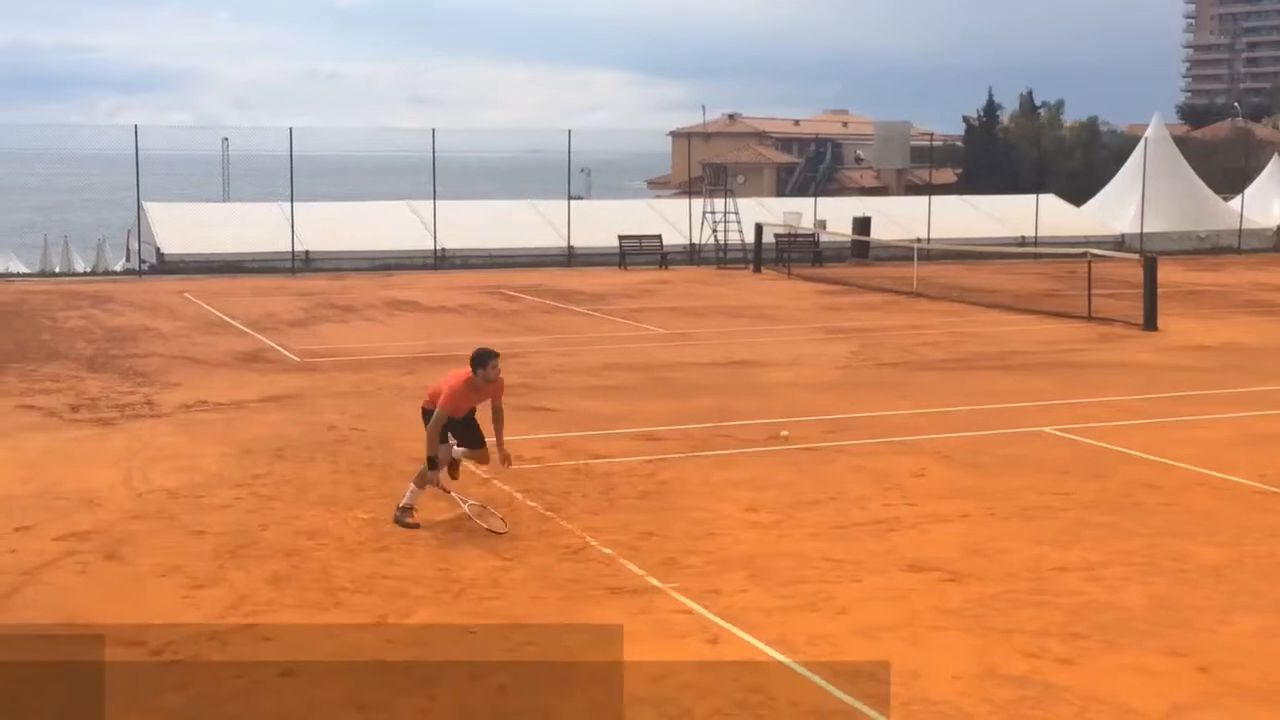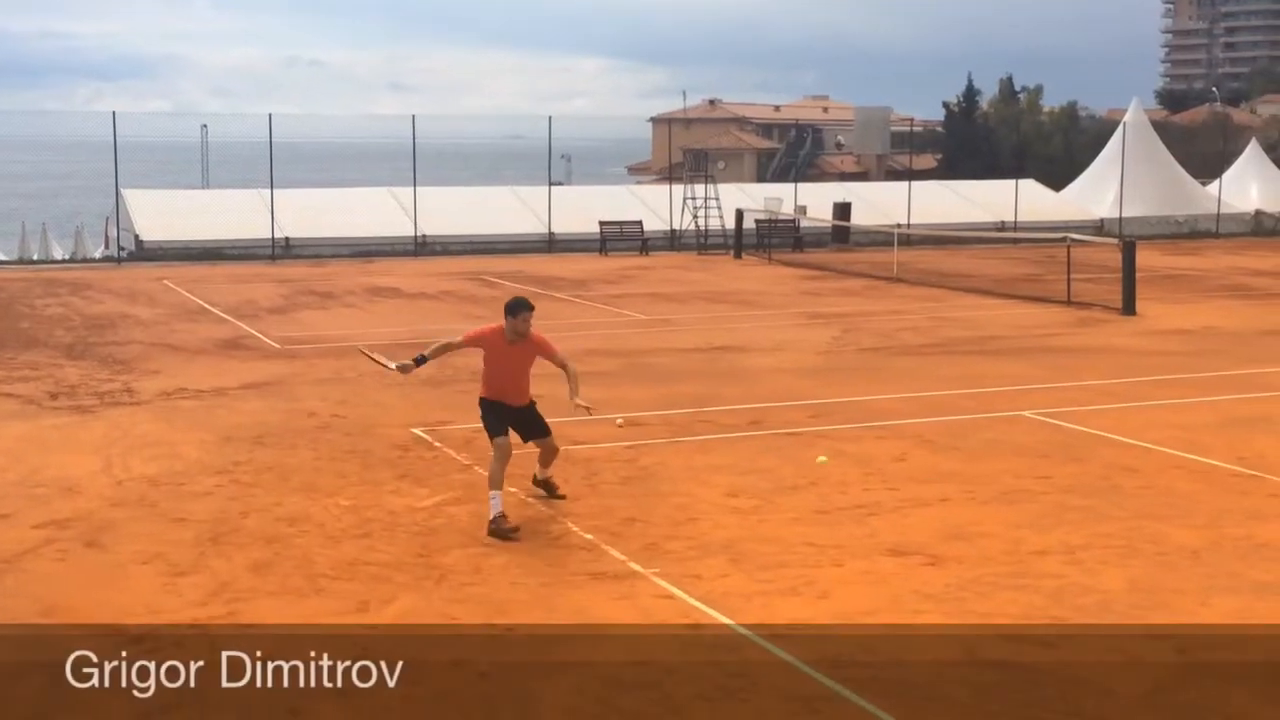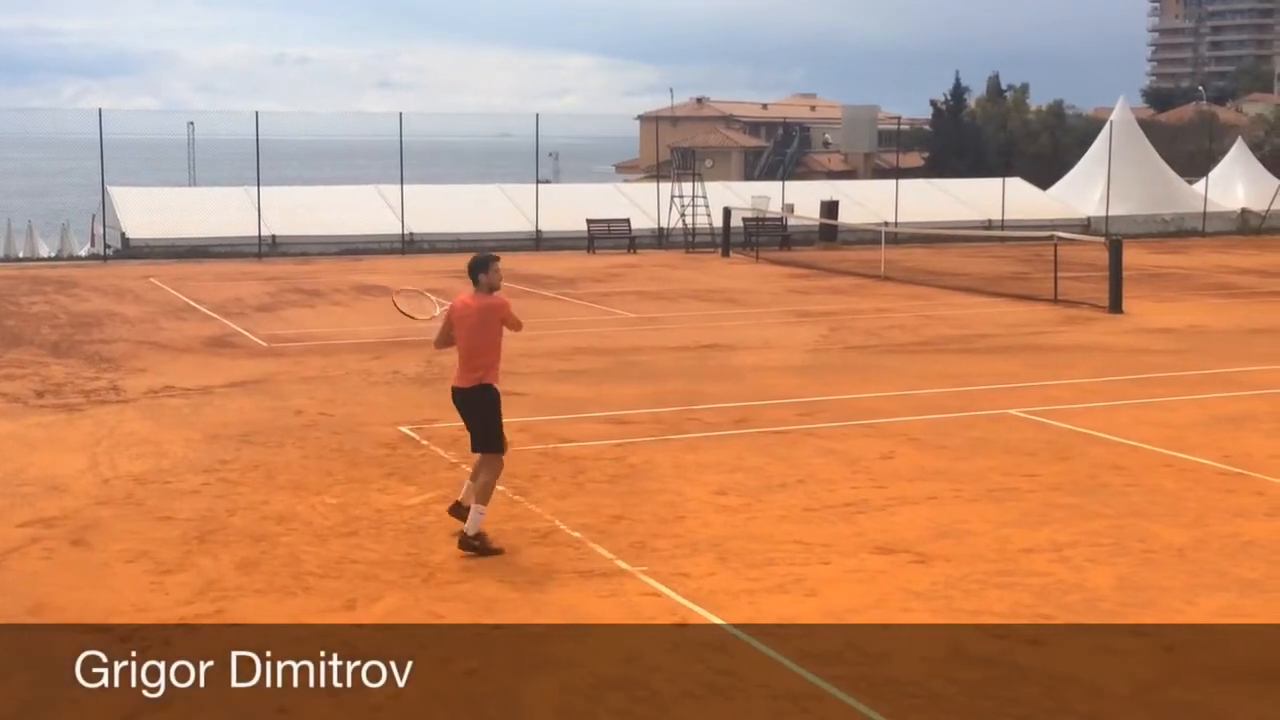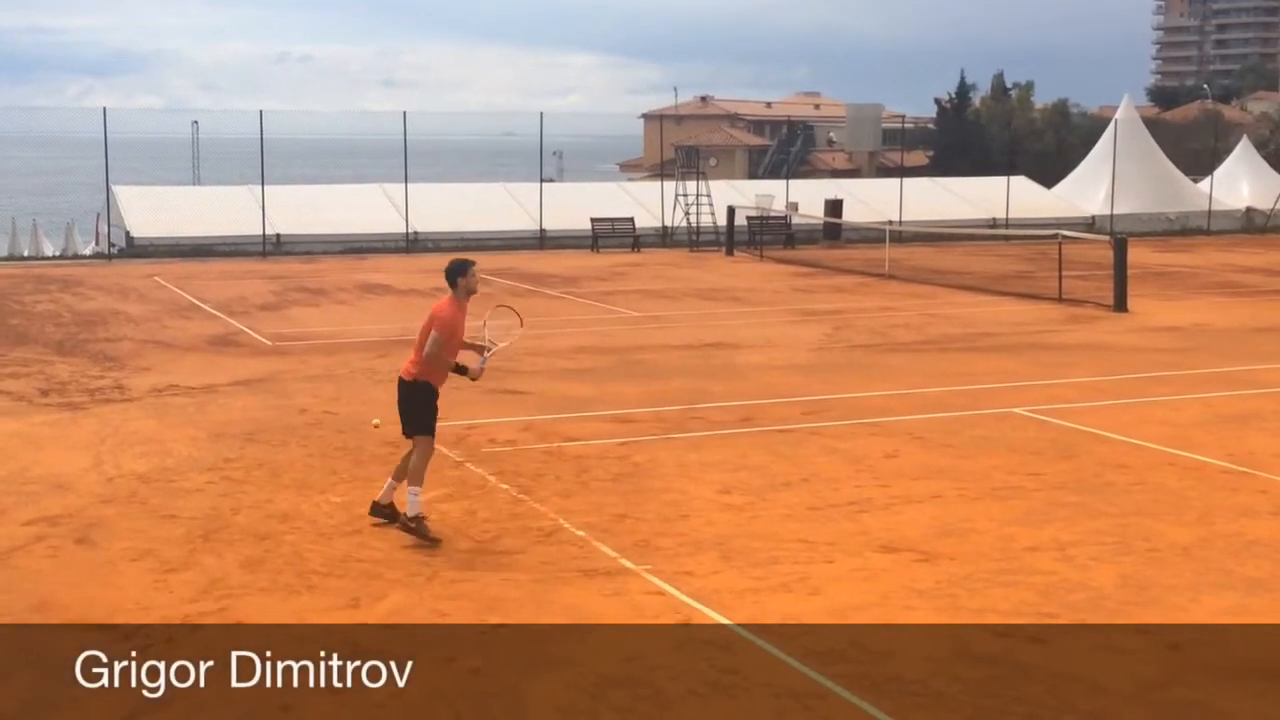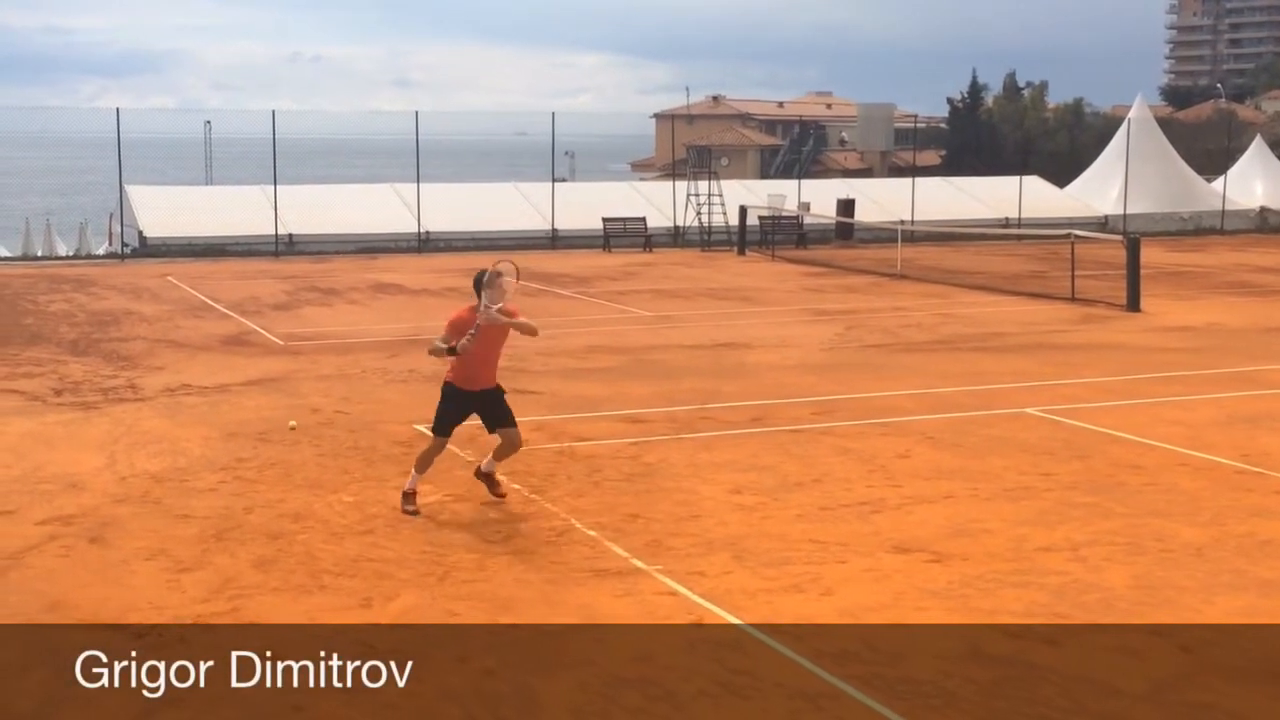
dt=0.7s
person 1, frame 1
left shoulder: (496, 383)
right shoulder: (456, 388)
left elbow: (497, 410)
right elbow: (433, 427)
left wrist: (501, 447)
right wrist: (431, 465)
left hip: (462, 410)
right hip: (435, 408)
left knee: (481, 457)
right knee: (441, 458)
left ankle: (455, 453)
right ankle: (405, 507)
person 1, frame 2
left shoulder: (536, 341)
right shoulder: (488, 335)
left elbow: (567, 366)
right elbow: (448, 345)
left wrist: (575, 396)
right wrist: (417, 362)
left hip: (522, 404)
right hip: (493, 403)
left knee: (551, 448)
right knee: (503, 449)
left ankle: (542, 478)
right ankle: (496, 518)
person 1, frame 3
left shoulder: (458, 304)
right shoulder: (497, 304)
left elbow: (439, 342)
right elbow: (517, 325)
left hip: (462, 389)
right hip: (481, 391)
left knee: (492, 453)
right knee: (494, 462)
left ankle: (463, 503)
right ankle: (471, 534)
person 1, frame 4
left shoulder: (456, 306)
right shoulder: (449, 311)
right elbow: (430, 354)
left wrist: (475, 346)
right wrist: (465, 371)
left hip: (423, 382)
right hip: (417, 382)
left knee: (420, 447)
right knee: (424, 447)
left ankle: (383, 503)
right ankle: (412, 516)
person 1, frame 5
left shoulder: (507, 314)
right shoulder: (462, 318)
left elbow: (533, 330)
right elbow: (433, 349)
left wrist: (503, 321)
right wrist: (455, 349)
left hip: (488, 388)
right hip: (457, 389)
left knee: (514, 440)
right knee: (437, 445)
left ankle: (486, 470)
right ankle: (409, 491)
